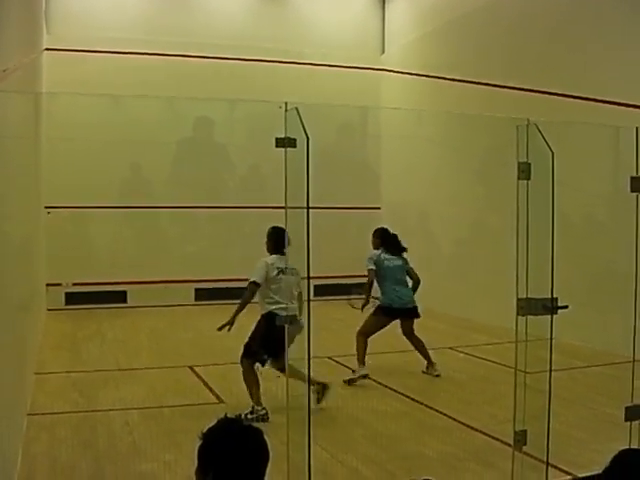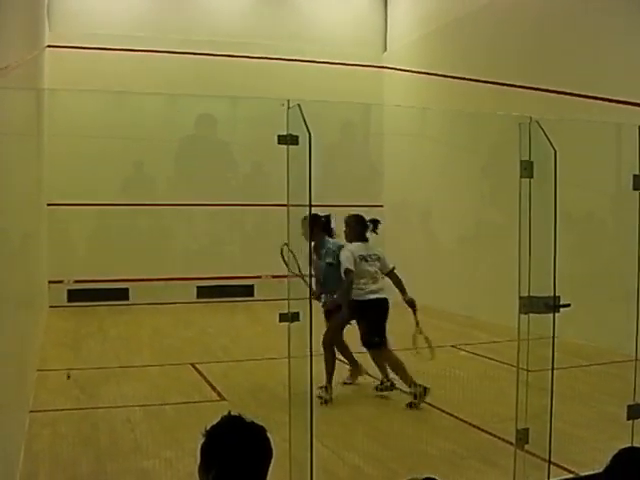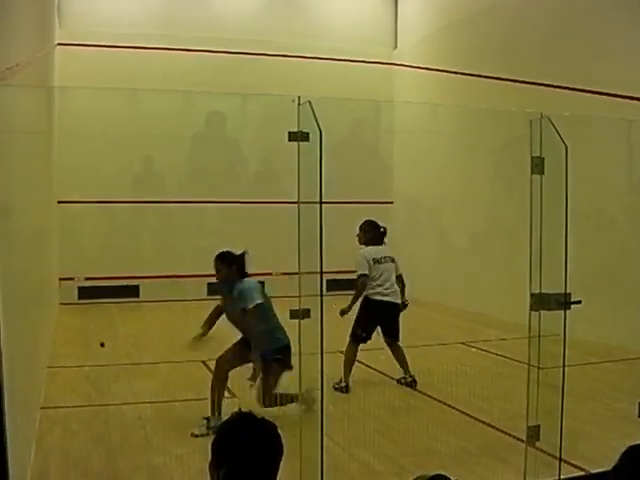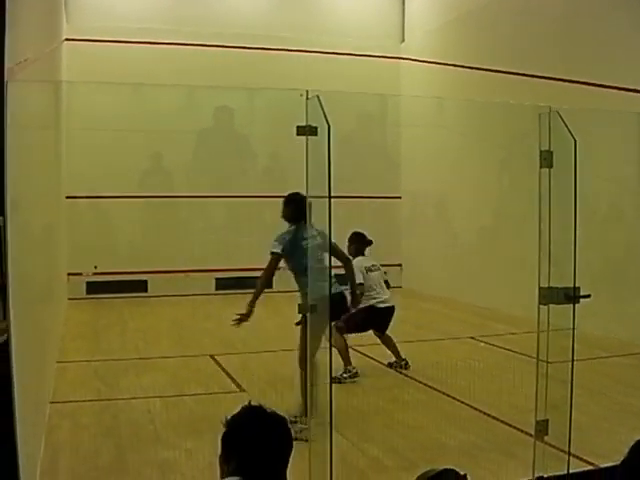
dt=0.5s
person 1, frame 1
left shoulder: (375, 257)
right shoulder: (401, 258)
left elbow: (370, 281)
right elbow: (417, 280)
left wrist: (366, 299)
left hip: (390, 305)
right hip: (409, 305)
left knee: (362, 334)
right knee: (410, 335)
left ankle: (360, 369)
right ankle: (431, 366)
person 1, frame 2
left shoulder: (336, 247)
right shoulder: (314, 251)
left wrist: (336, 297)
right wrist: (318, 292)
right hip: (331, 301)
left knee: (327, 342)
right knee: (335, 341)
left ankle: (328, 386)
right ankle: (356, 367)
person 1, frame 3
left shoulder: (249, 287)
right shoulder: (227, 291)
left elbow: (253, 324)
right elbow: (216, 313)
right wrist: (203, 332)
left hip: (277, 346)
right hip: (253, 342)
left knee: (266, 401)
right knee: (221, 365)
left ankle: (302, 397)
right ankle: (214, 419)
person 1, frame 4
left shoulder: (286, 238)
right shoulder: (319, 234)
left elbow: (268, 275)
right elbow: (347, 261)
left wrist: (250, 307)
right wrist: (354, 293)
left hip: (317, 302)
right hip: (334, 297)
left knee: (306, 360)
right knee: (306, 356)
left ankle: (306, 420)
right ankle: (305, 413)
person 2, frame 1
left shoulder: (267, 263)
right shoulder: (293, 265)
left elbow: (251, 292)
right elbow: (299, 296)
left wrist: (234, 317)
right wrist: (298, 319)
left hip: (272, 319)
right hip: (290, 320)
left knee: (247, 362)
right knee: (278, 364)
left ankle: (258, 409)
right ankle: (316, 384)
person 2, frame 2
left shoulder: (349, 250)
right shoulder: (375, 252)
left elbow: (349, 278)
right elbow: (392, 275)
left wrist: (345, 304)
right wrist: (405, 296)
left hip: (364, 304)
right hip: (381, 302)
left knee: (381, 350)
right knee: (377, 346)
left ankle: (415, 388)
right ankle: (386, 380)
person 2, frame 3
left shoulder: (365, 253)
right shoulder: (389, 253)
left elbow: (362, 284)
right elbow: (400, 280)
left wrist: (350, 306)
right wrist: (402, 298)
left hip: (373, 303)
right hip: (393, 304)
left knee: (354, 342)
right knee: (392, 341)
left ankle: (344, 382)
right ankle: (408, 376)
person 2, frame 4
left shoulder: (356, 264)
right shoulder: (373, 263)
left elbow: (360, 292)
right elbow: (386, 285)
left wrist: (347, 313)
left hip: (372, 308)
right hip: (388, 307)
left knee: (337, 330)
right knee: (380, 332)
left ankle: (349, 369)
right ankle: (401, 360)
